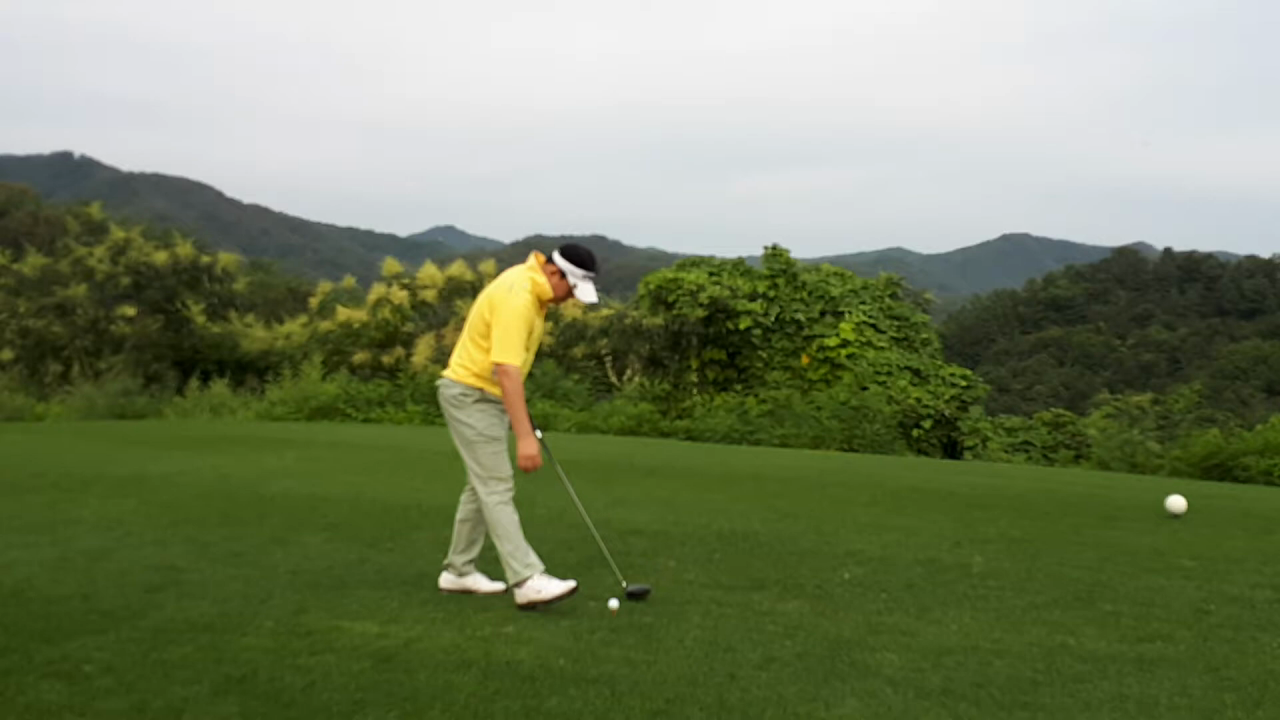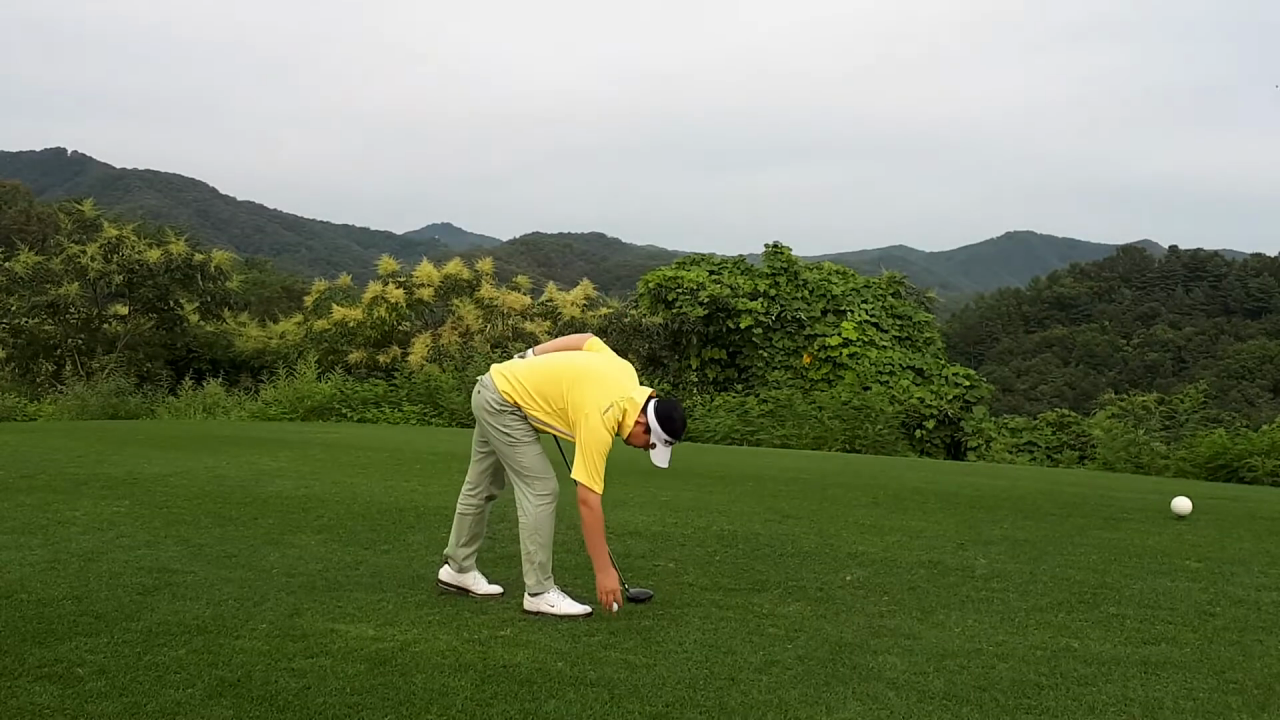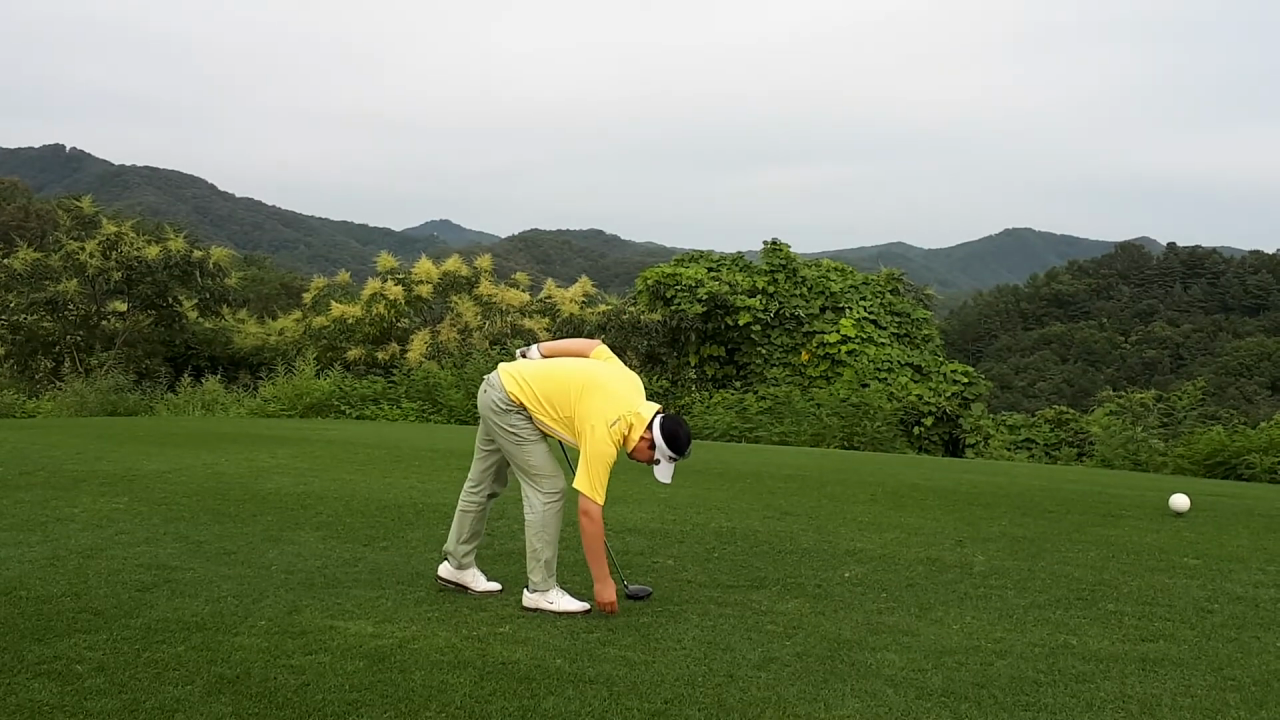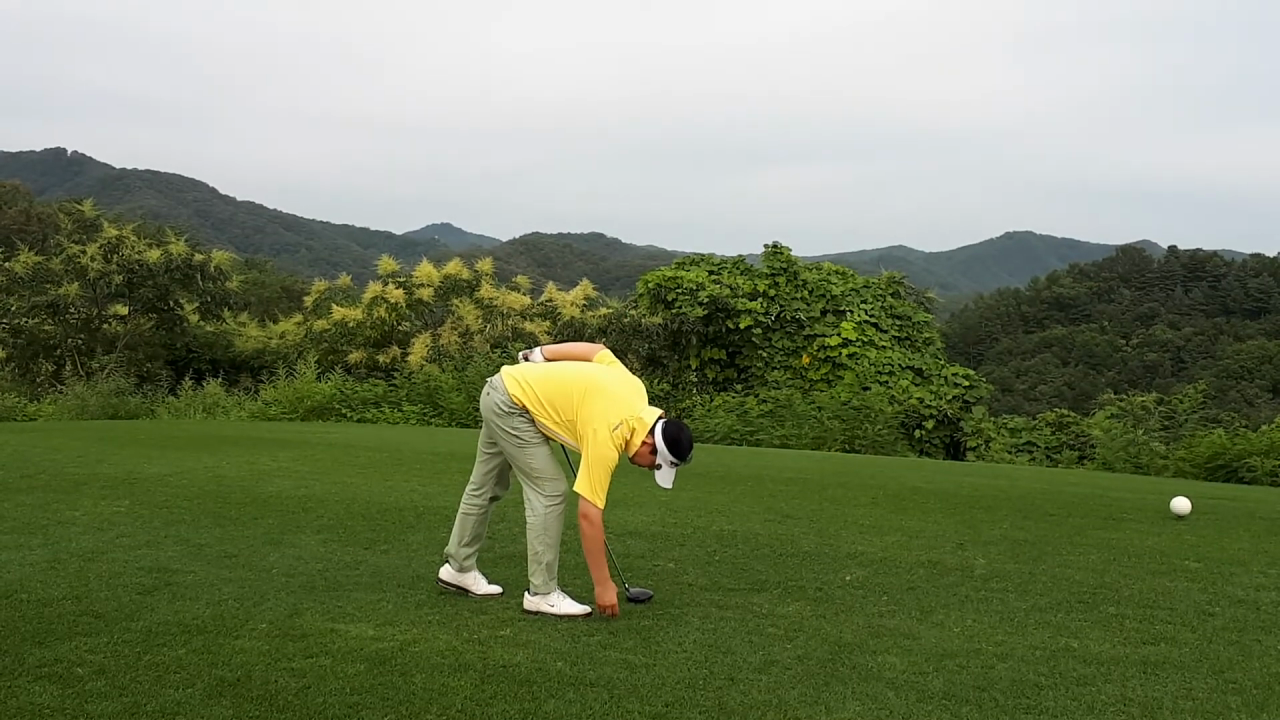
dt=0.7s
person 1, frame 1
left shoulder: (528, 279)
right shoulder: (518, 297)
right elbow: (507, 372)
right wrist: (525, 436)
left hip: (486, 395)
right hip: (469, 394)
left knee: (483, 487)
right knee: (496, 488)
left ankle: (458, 572)
right ankle: (527, 580)
person 1, frame 2
left shoulder: (627, 375)
right shoulder: (599, 420)
left elbow: (586, 339)
right elbow: (587, 500)
left wrist: (533, 356)
right wrist: (604, 570)
left hip: (496, 387)
right hip: (504, 403)
left knee: (482, 485)
right knee: (541, 491)
left ankle: (458, 568)
right ankle: (539, 592)
person 1, frame 3
left shoulder: (633, 387)
right shoulder: (605, 433)
left elbow: (594, 346)
right elbow: (588, 511)
left wrist: (536, 352)
right wrist: (603, 582)
left hip: (503, 385)
right hip: (509, 401)
left knee: (485, 484)
right knee: (548, 489)
left ankle: (458, 564)
right ankle: (541, 589)
person 1, frame 4
left shoulder: (635, 391)
right shoulder: (607, 438)
left elbow: (598, 350)
right elbow: (589, 515)
left wrist: (539, 355)
right wrist: (603, 585)
left hip: (505, 388)
right hip: (512, 404)
left knee: (487, 486)
right knee: (550, 492)
left ankle: (459, 567)
right ankle: (542, 593)
